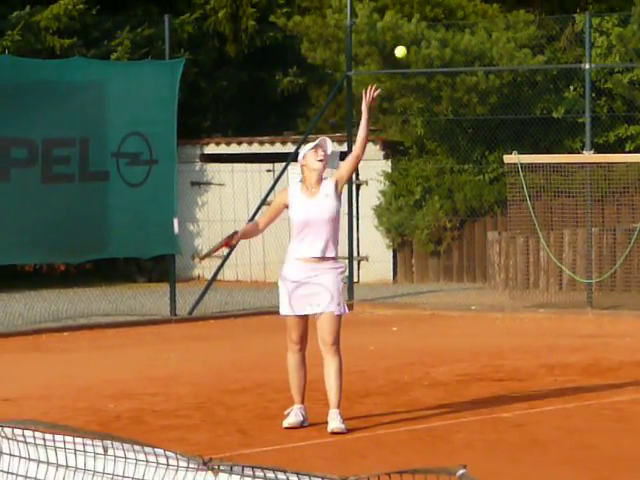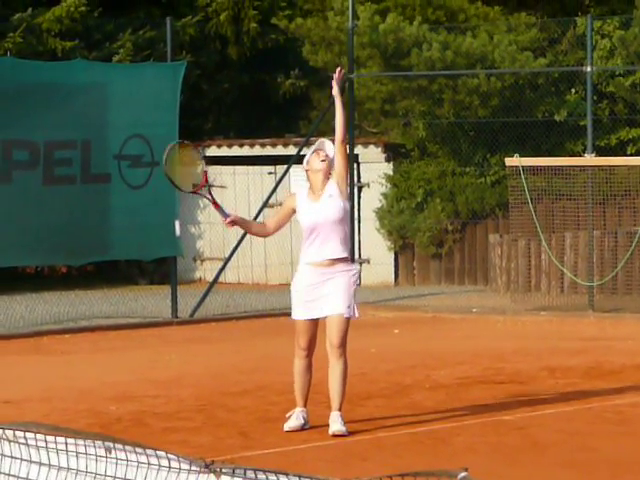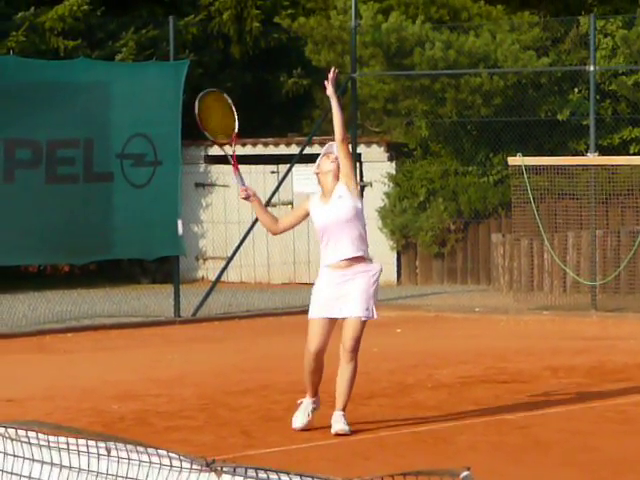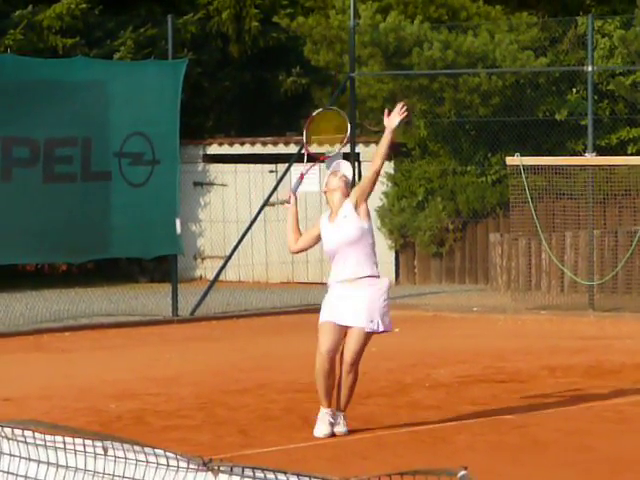
dt=0.2s
person 1, frame 1
left shoulder: (334, 183)
right shoulder: (289, 194)
left elbow: (357, 152)
right elbow: (260, 225)
left wrist: (365, 113)
right wrist: (239, 234)
left hip: (328, 274)
right hip: (295, 274)
left knee: (330, 345)
right knee: (296, 344)
left ankle: (334, 412)
right ankle: (298, 408)
person 1, frame 2
left shoulder: (339, 185)
right shoulder: (297, 200)
left elbow: (340, 139)
right elbow: (267, 229)
left wrist: (338, 95)
right wrist: (240, 221)
left hip: (340, 276)
right hip: (309, 277)
left knee: (336, 348)
right knee: (303, 350)
left ankle: (336, 416)
right ankle: (301, 412)
person 1, frame 3
left shoulder: (349, 186)
right shoulder: (311, 203)
left elbow: (341, 138)
right elbow: (276, 226)
left wrist: (333, 96)
right wrist: (255, 200)
left hip: (359, 277)
right hip: (329, 279)
left knee: (349, 351)
right knee: (314, 350)
left ankle: (339, 414)
right ankle: (310, 400)
person 1, frame 4
left shoulder: (356, 203)
right shoulder: (325, 223)
left elbow: (375, 168)
right elbow: (295, 245)
left wrist: (389, 131)
right wrist: (294, 207)
left hip: (366, 292)
right hip: (338, 294)
left knee: (350, 361)
right knee: (325, 353)
left ankle: (339, 413)
right ankle: (325, 410)
